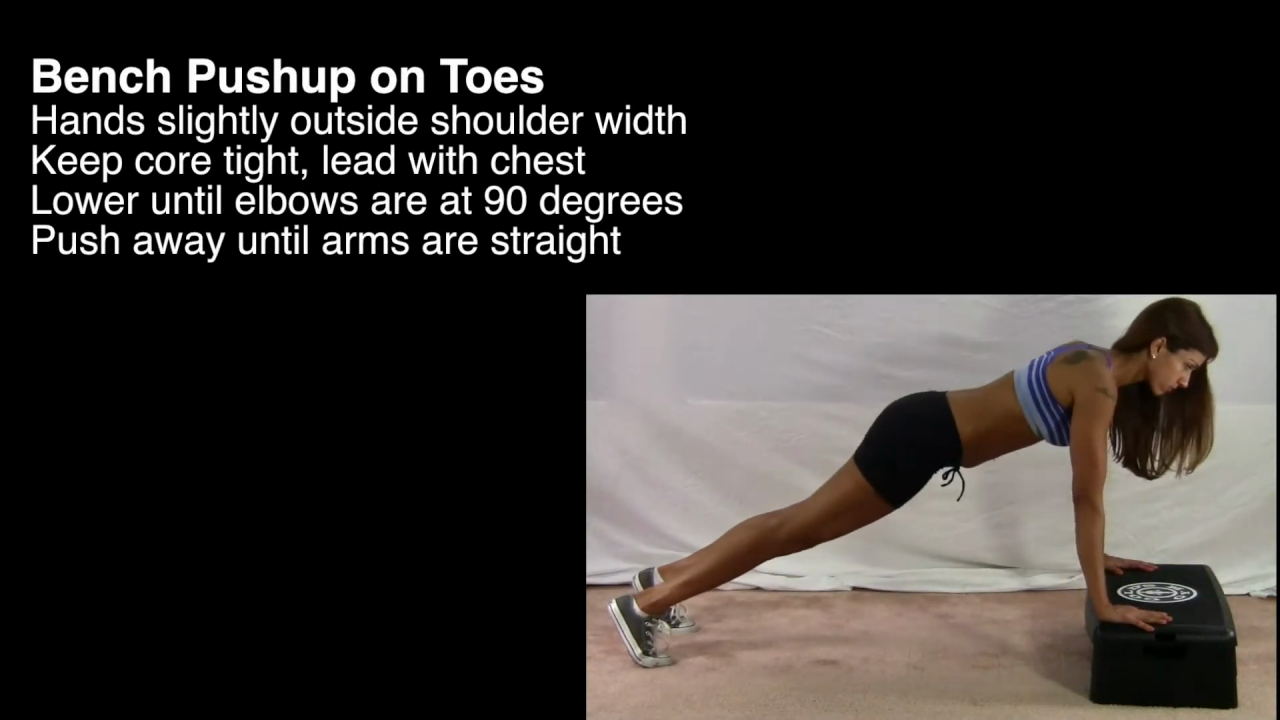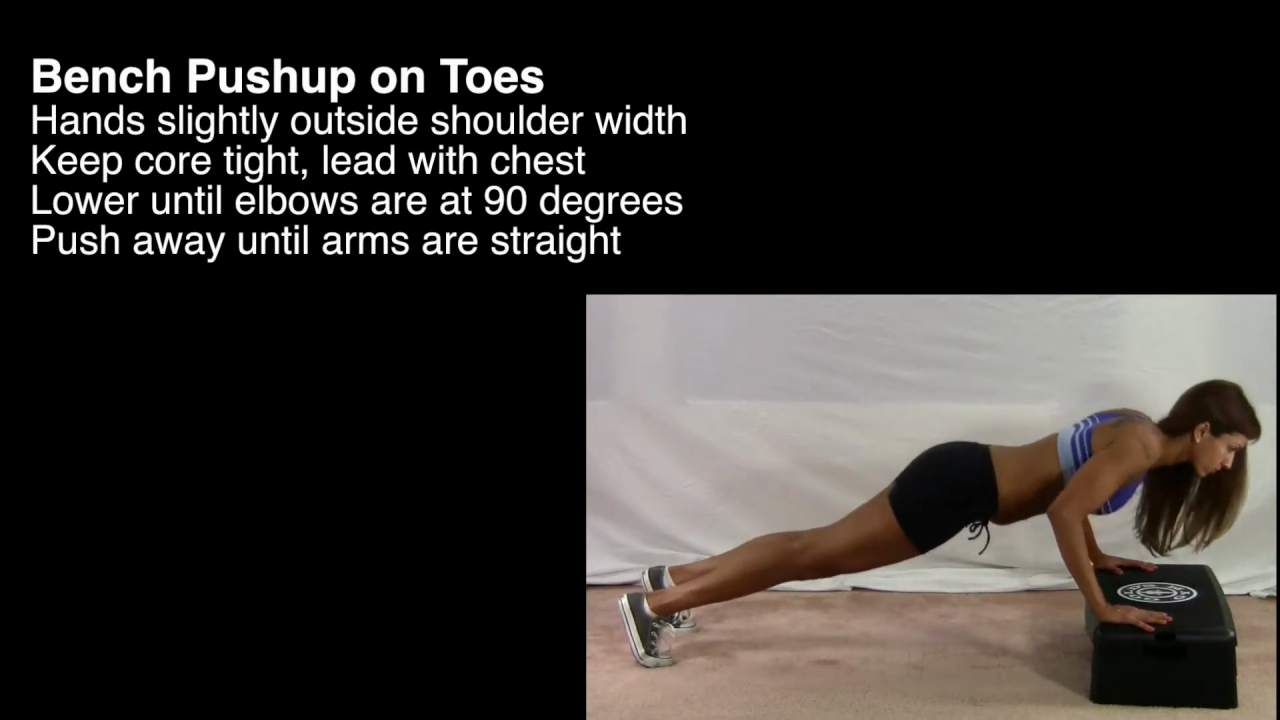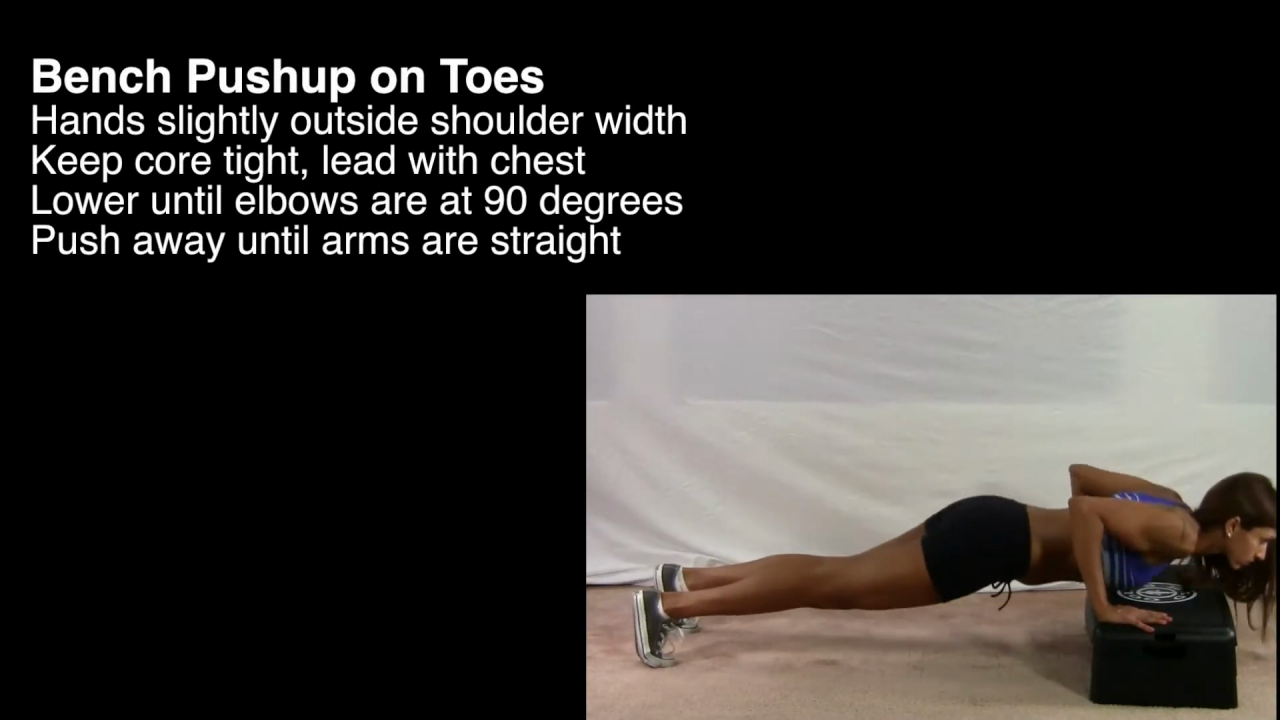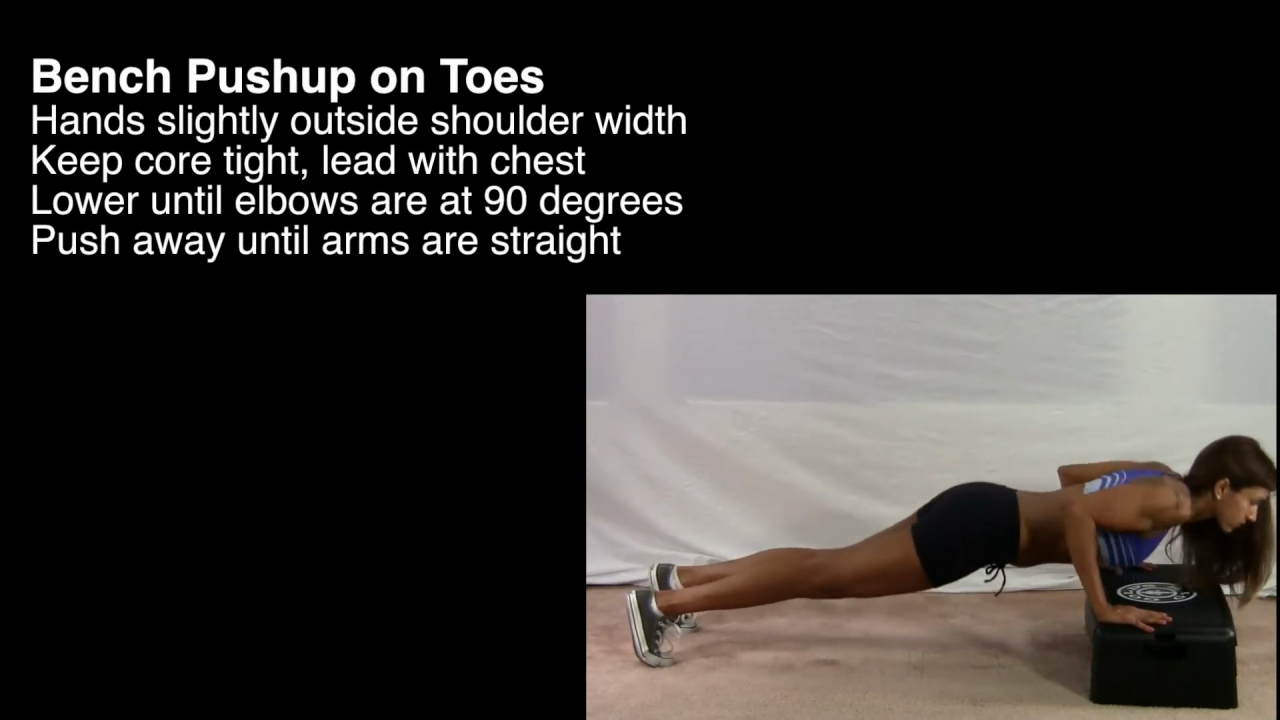
dt=0.4s
person 1, frame 1
left shoulder: (1101, 367)
right shoulder: (1098, 385)
left elbow: (1085, 495)
right elbow: (1088, 499)
left wrist: (1098, 557)
right wrist: (1102, 603)
left hip: (929, 424)
right hip: (923, 437)
left knee: (798, 523)
right knee: (796, 531)
left ankle: (661, 580)
right ankle: (644, 604)
person 1, frame 2
left shoulder: (1142, 431)
right shoulder: (1139, 447)
right elbow: (1061, 514)
left wrist: (1099, 557)
right wrist: (1103, 608)
left hip: (961, 472)
right hip: (959, 487)
left knee: (814, 545)
right knee: (813, 557)
left ankle: (672, 578)
right ankle: (655, 605)
person 1, frame 3
left shoulder: (1170, 503)
right shoulder: (1175, 532)
left elbow: (1079, 471)
right elbow: (1086, 511)
right wrist: (1103, 607)
left hip: (992, 525)
right hip: (989, 543)
left knee: (836, 572)
right knee: (831, 584)
left ankle: (683, 579)
right ankle: (666, 605)
person 1, frame 4
left shoulder: (1165, 477)
right shoulder: (1169, 503)
left elbow: (1070, 476)
right elbow: (1078, 510)
left wrist: (1100, 545)
right wrist: (1102, 606)
left hip: (985, 511)
right hip: (980, 528)
left knee: (828, 565)
right knee: (825, 575)
left ankle: (680, 580)
right ankle: (662, 604)
